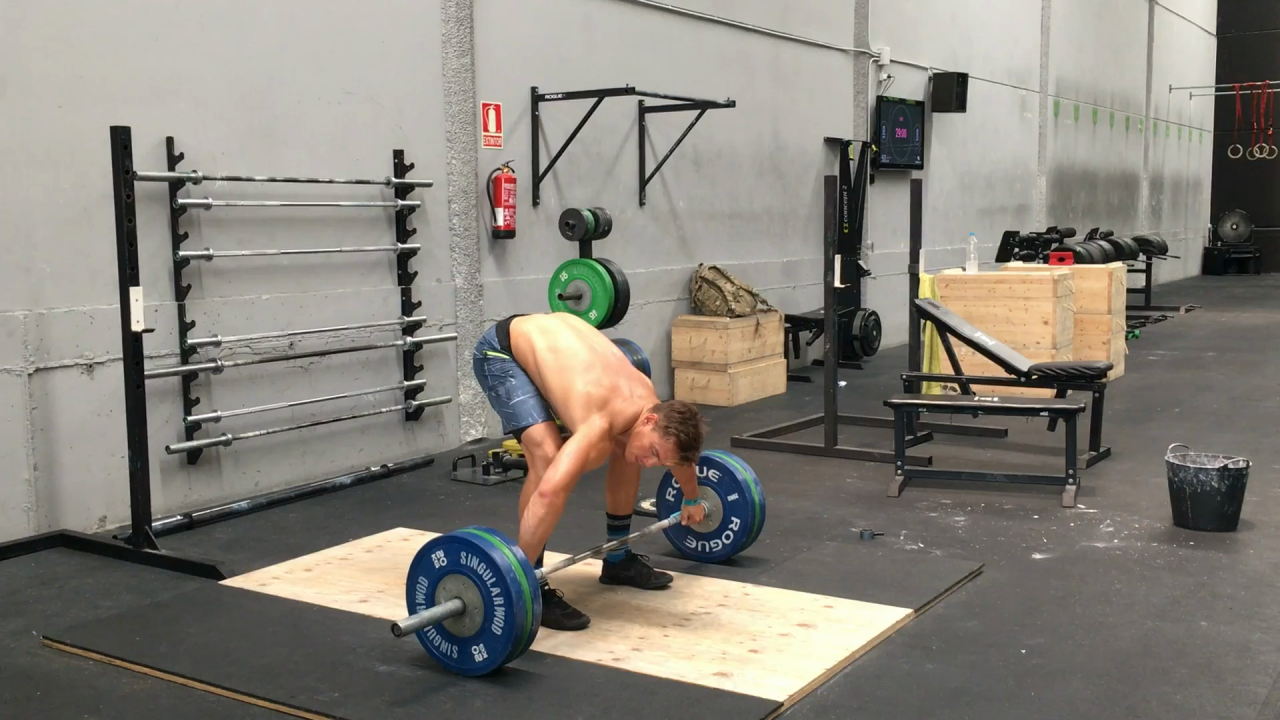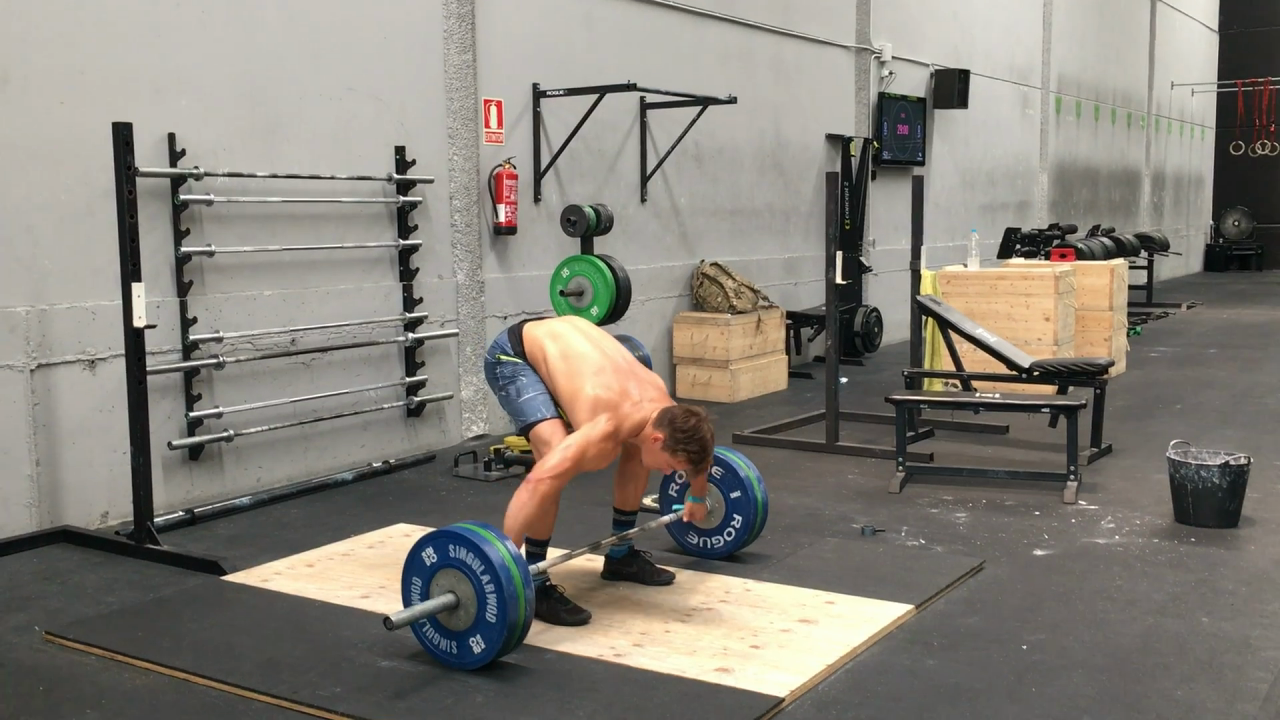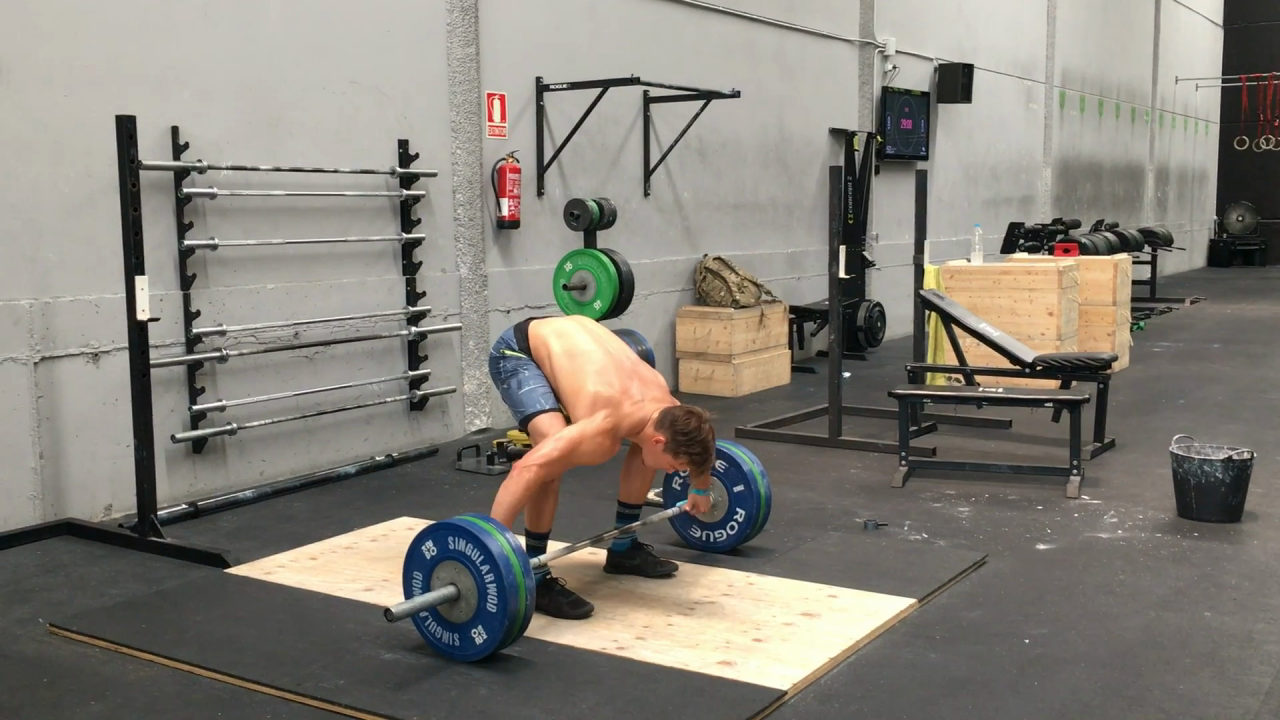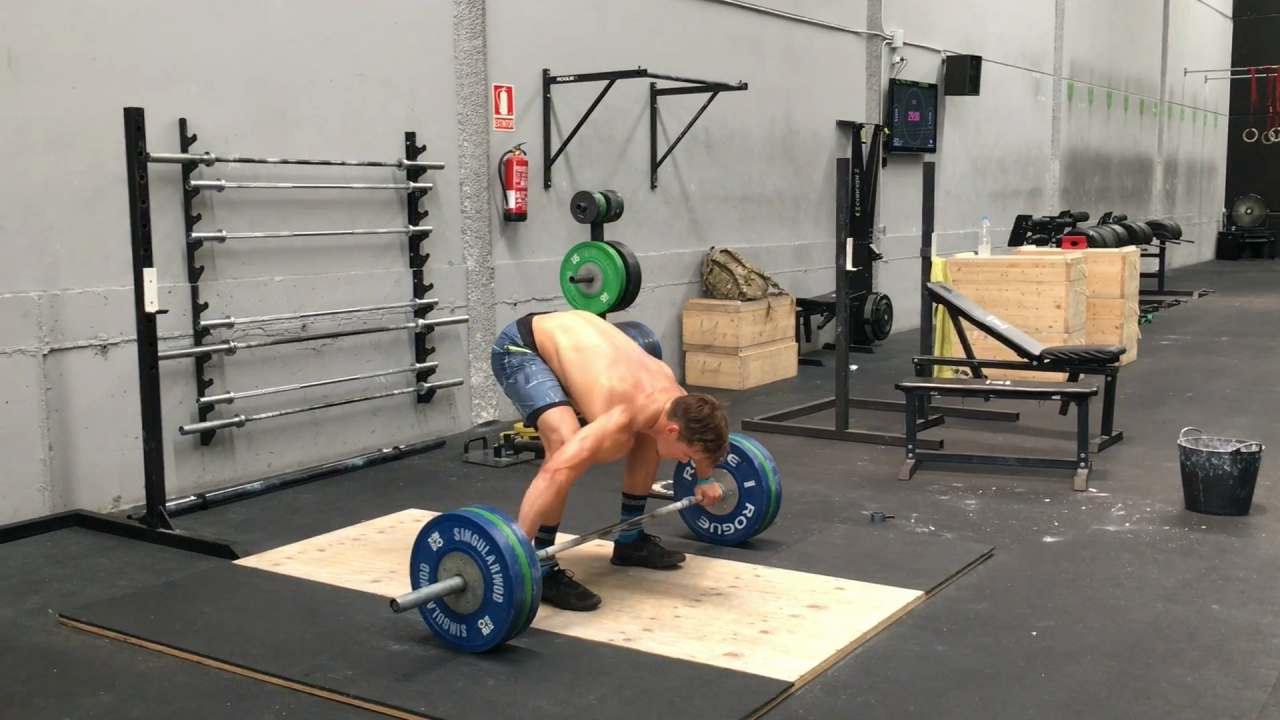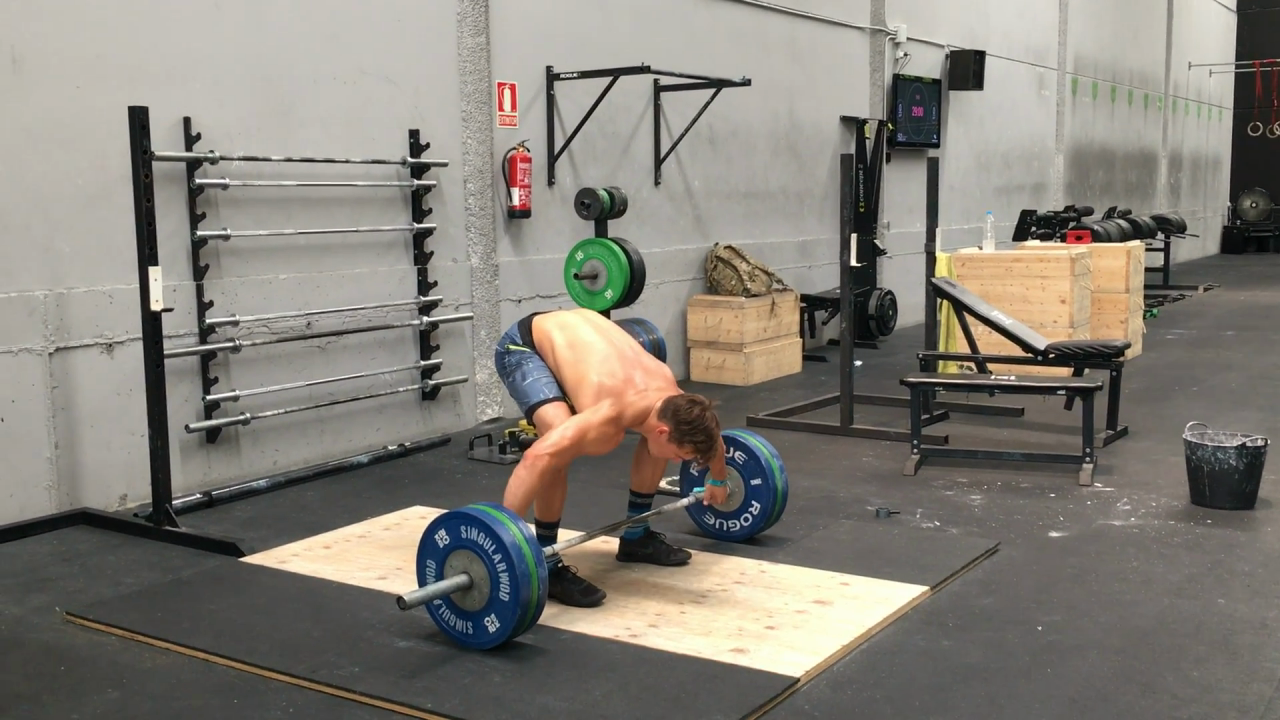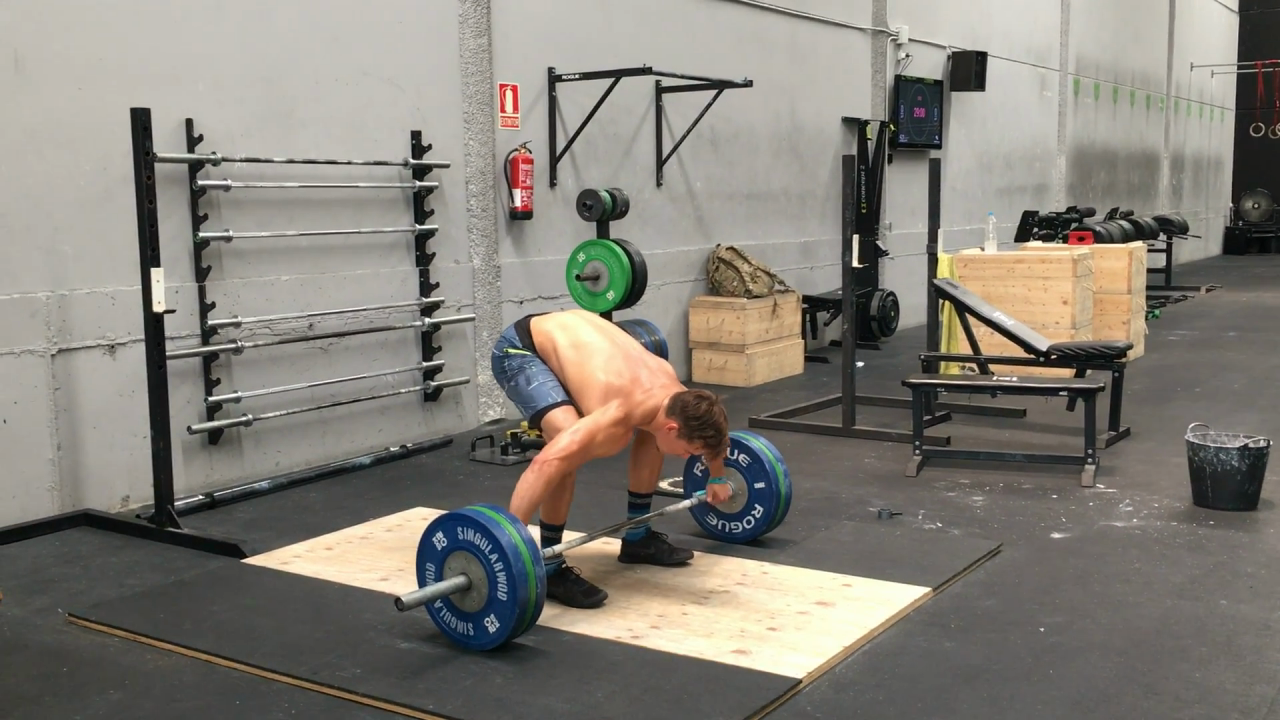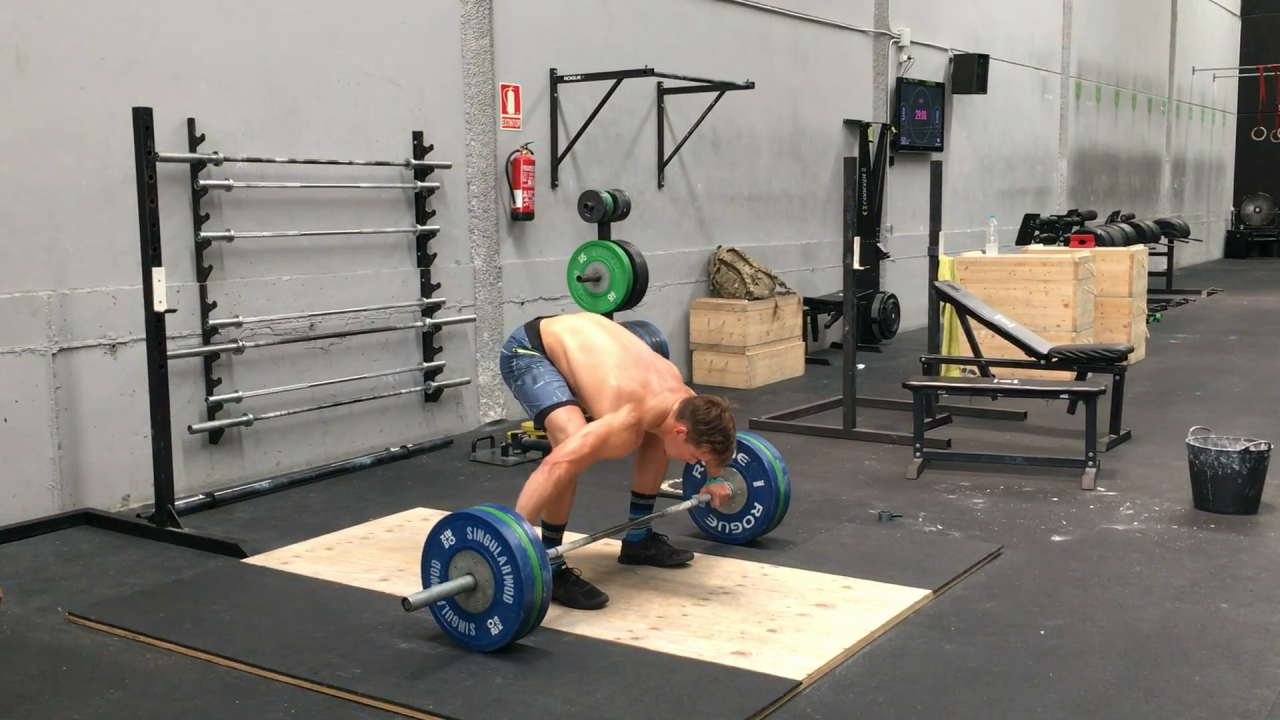
dt=0.4s
person 1, frame 1
left shoulder: (653, 409)
right shoulder: (601, 429)
left elbow: (681, 454)
right elbow: (549, 492)
left wrist: (692, 502)
right hip: (501, 351)
left knee: (627, 451)
right knee: (547, 456)
left ankle: (618, 560)
person 1, frame 2
left shoulder: (664, 411)
right shoulder: (607, 433)
left elbow: (691, 447)
right elbow: (536, 483)
left wrist: (698, 499)
right hip: (511, 355)
left knee: (636, 447)
right knee: (556, 455)
left ankle: (620, 555)
right ankle: (533, 585)
person 1, frame 3
left shoulder: (668, 411)
right shoulder: (604, 432)
left elbow: (700, 444)
right elbow: (525, 470)
left wrist: (701, 492)
right hip: (517, 353)
left knee: (645, 449)
right knee: (550, 460)
left ankle: (623, 548)
right ankle: (535, 579)
person 1, frame 4
left shoulder: (677, 401)
right shoulder: (620, 424)
left elbow: (704, 434)
right elbow: (554, 473)
left wrist: (705, 479)
right hip: (520, 348)
left knee: (650, 436)
right knee: (565, 440)
left ankle: (630, 540)
right ankle: (543, 570)
person 1, frame 5
left shoulder: (674, 403)
right shoulder: (610, 419)
left elbow: (710, 436)
right elbow: (535, 459)
left wrist: (718, 481)
right hip: (522, 347)
right knee: (559, 434)
left ankle: (636, 538)
right ankle: (547, 567)
person 1, frame 6
left shoulder: (676, 398)
right shoulder: (618, 420)
left elbow: (706, 429)
right elbow: (545, 465)
left wrist: (718, 480)
right hip: (519, 350)
left knee: (650, 431)
right knee: (568, 439)
left ankle: (638, 538)
right ankle: (550, 569)
person 1, frame 7
left shoulder: (683, 400)
right shoulder: (626, 425)
left elbow: (709, 430)
right elbow: (554, 466)
left wrist: (714, 478)
right hip: (528, 351)
right knee: (572, 439)
left ankle: (638, 540)
right ankle: (550, 569)
